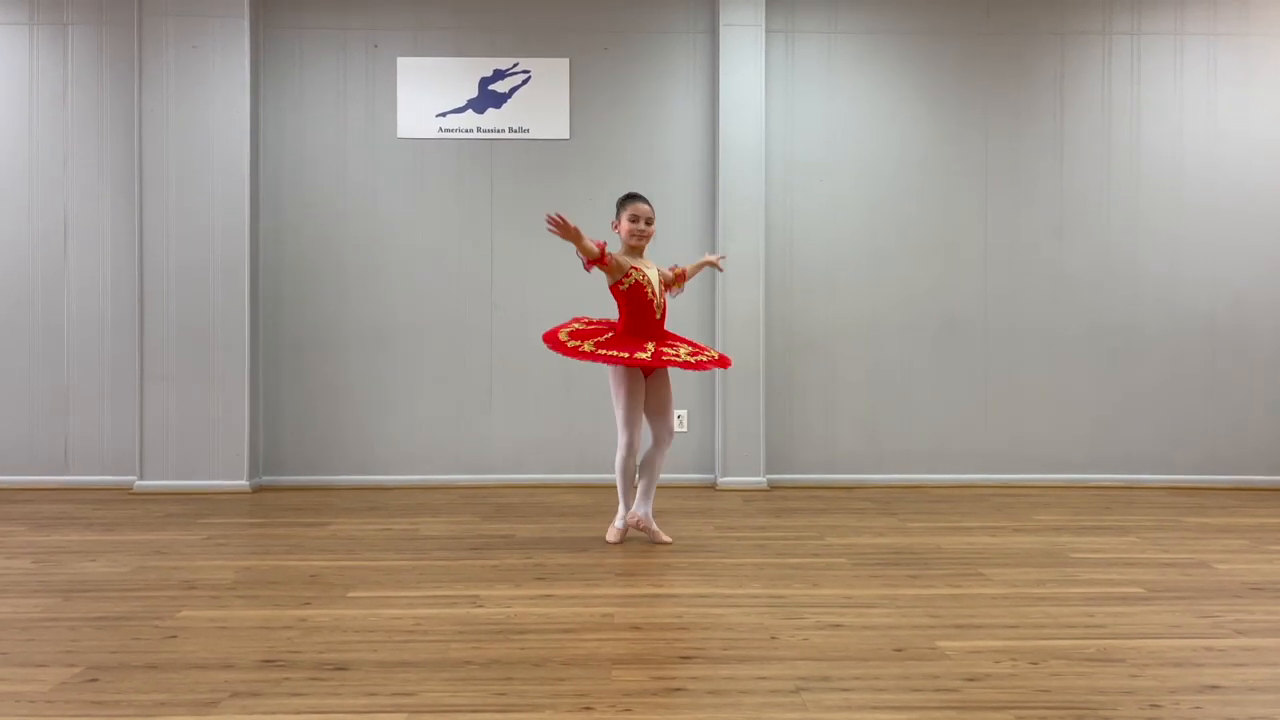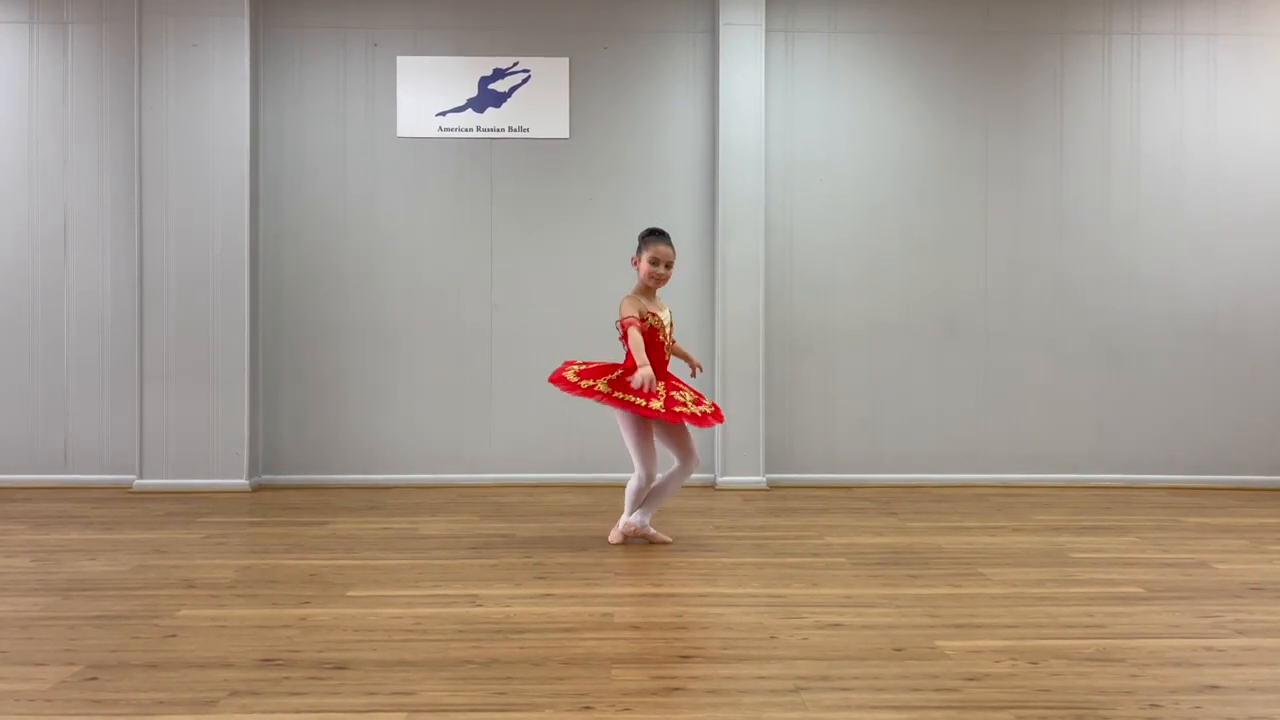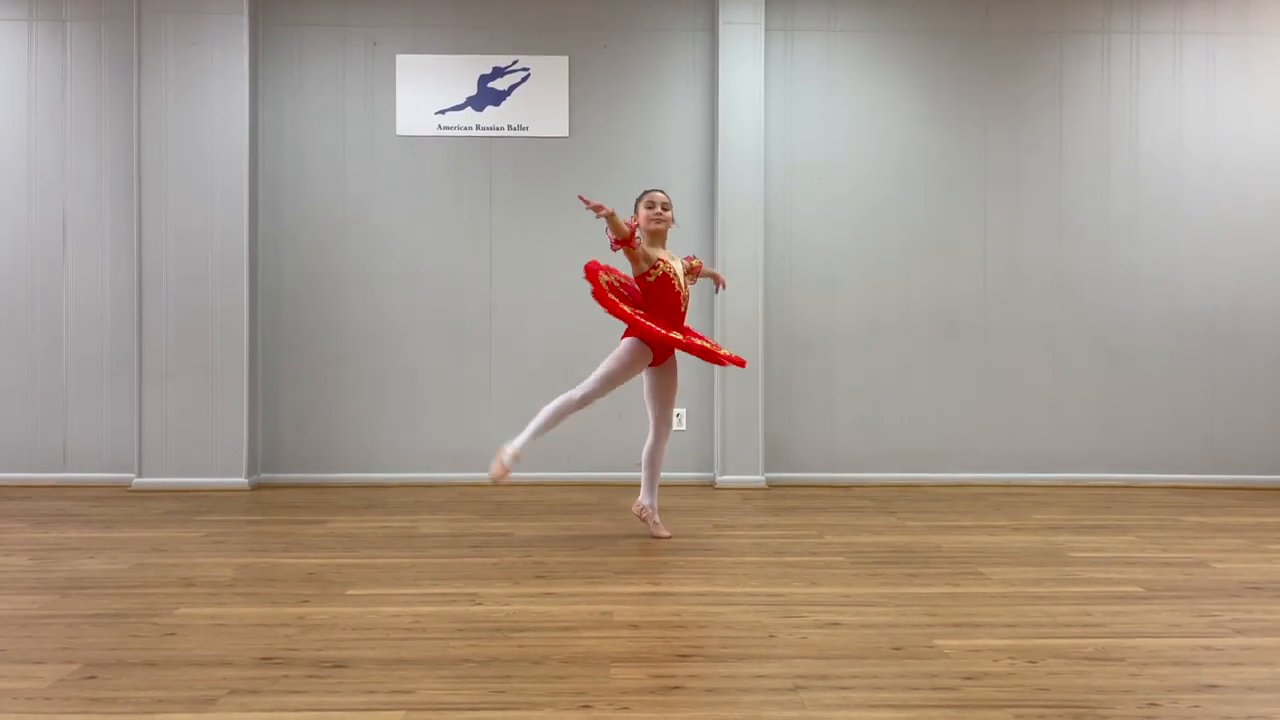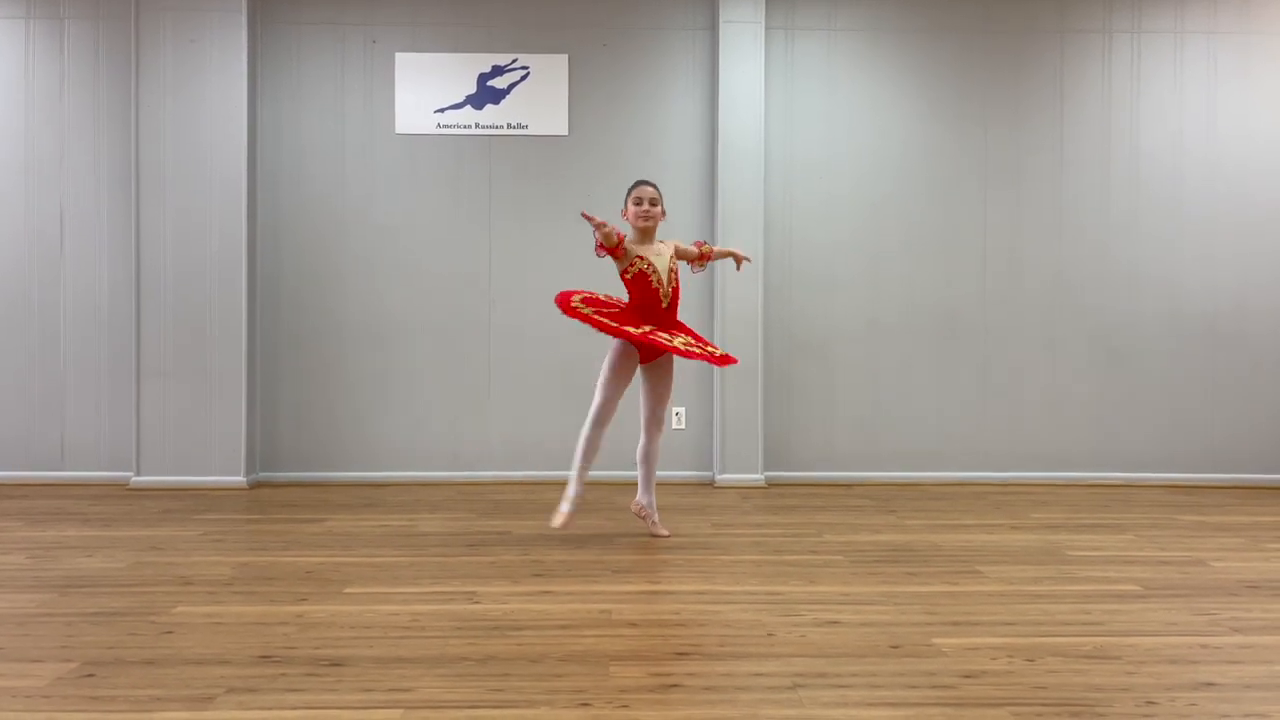
dt=0.3s
person 1, frame 1
left shoulder: (651, 265)
right shoulder: (616, 262)
left elbow: (674, 280)
right elbow: (592, 252)
left wrist: (705, 261)
right wrist: (574, 236)
left hip: (655, 354)
right hip: (624, 352)
left knee: (664, 435)
right knee: (629, 440)
left ankle: (642, 513)
right ankle: (624, 513)
person 1, frame 2
left shoulder: (662, 306)
right shoulder: (631, 304)
right elbow: (633, 335)
left wrist: (687, 357)
right wrist: (643, 367)
left hip: (660, 392)
right hip: (631, 391)
left knee: (689, 460)
right knee: (646, 473)
left ankle: (639, 522)
right ankle: (628, 519)
person 1, frame 3
left shoulder: (675, 258)
right shoulder: (640, 253)
left elbow: (692, 265)
right elbow: (622, 235)
left wrist: (713, 273)
right wrist: (608, 214)
left hip: (667, 343)
right hip: (646, 335)
left knee: (662, 430)
right knee: (586, 392)
left ankle: (647, 502)
right ankle: (516, 447)
person 1, frame 4
left shoulder: (670, 248)
right shoulder: (624, 249)
left elbow: (701, 251)
right elbow: (609, 239)
left wrist: (732, 253)
right wrist: (602, 227)
left hip: (665, 340)
right hip: (630, 336)
left knee: (654, 425)
right knee: (600, 413)
left ankle: (645, 503)
right ankle: (572, 495)
